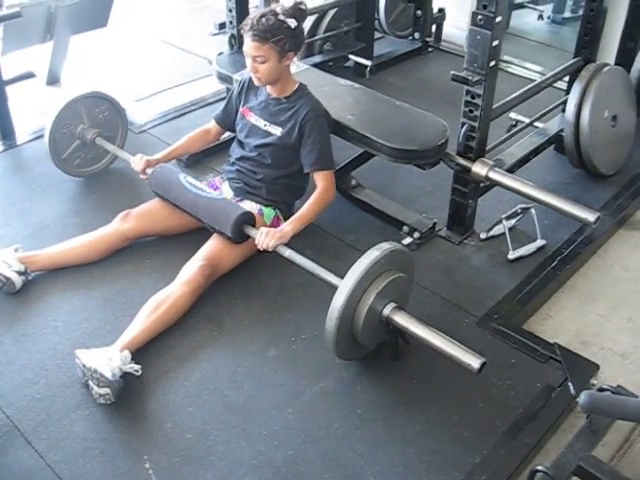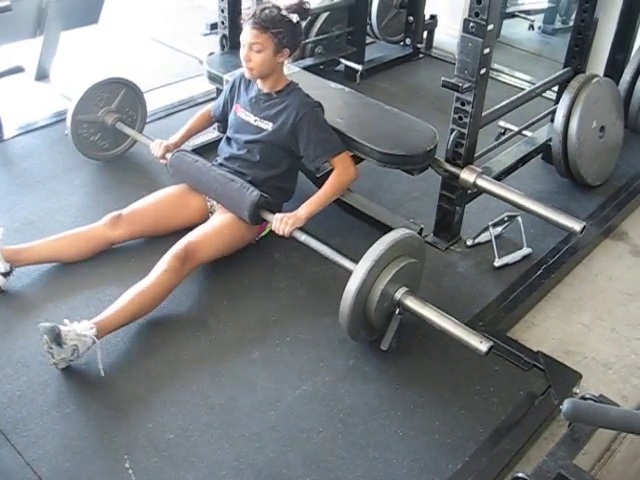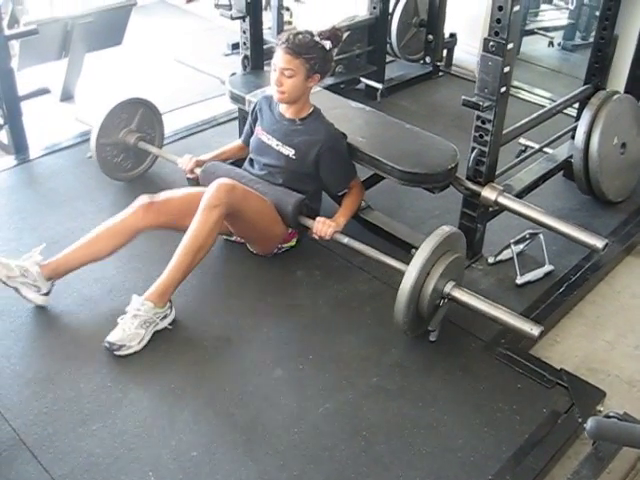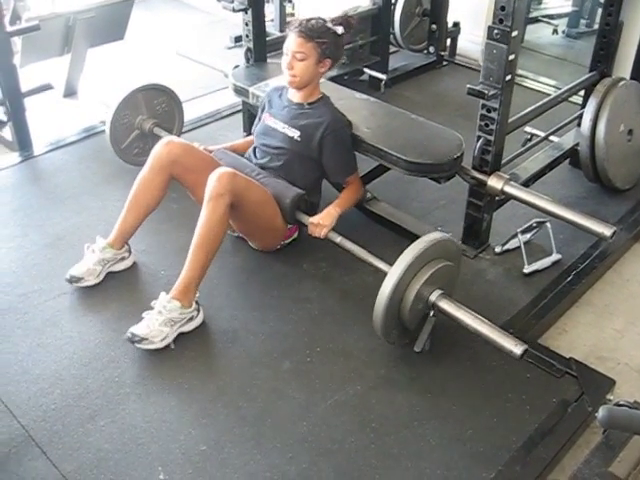
dt=1s
person 1, frame 1
left shoulder: (309, 114)
right shoulder: (247, 87)
left elbow: (325, 187)
right elbow: (210, 132)
left wrist: (287, 230)
right wrist: (158, 159)
left hip: (262, 207)
right hip: (225, 185)
left knee: (199, 269)
right knee: (128, 221)
left ankle: (116, 357)
person 1, frame 2
left shoulder: (301, 110)
right shoulder: (241, 83)
left elbow: (346, 169)
right elbow: (210, 113)
left wrist: (301, 214)
right wrist: (174, 142)
left knee: (180, 256)
right knee: (117, 223)
left ankle: (86, 333)
person 1, frame 3
left shoulder: (324, 138)
right shoulder: (264, 105)
left elbow: (355, 189)
left wrist: (336, 221)
right wrist: (203, 159)
left hip: (277, 226)
right hip: (234, 206)
left knee: (222, 189)
right knee: (147, 207)
left ankle: (154, 305)
right ankle: (41, 274)
person 1, frame 4
left shoulder: (330, 122)
right shoulder: (275, 96)
left elbow: (354, 185)
left wrist: (331, 211)
right wrist: (215, 150)
left hip: (278, 220)
right hip: (239, 197)
left knee: (223, 179)
right knee: (170, 149)
left ankle: (181, 304)
right ankle: (114, 249)
